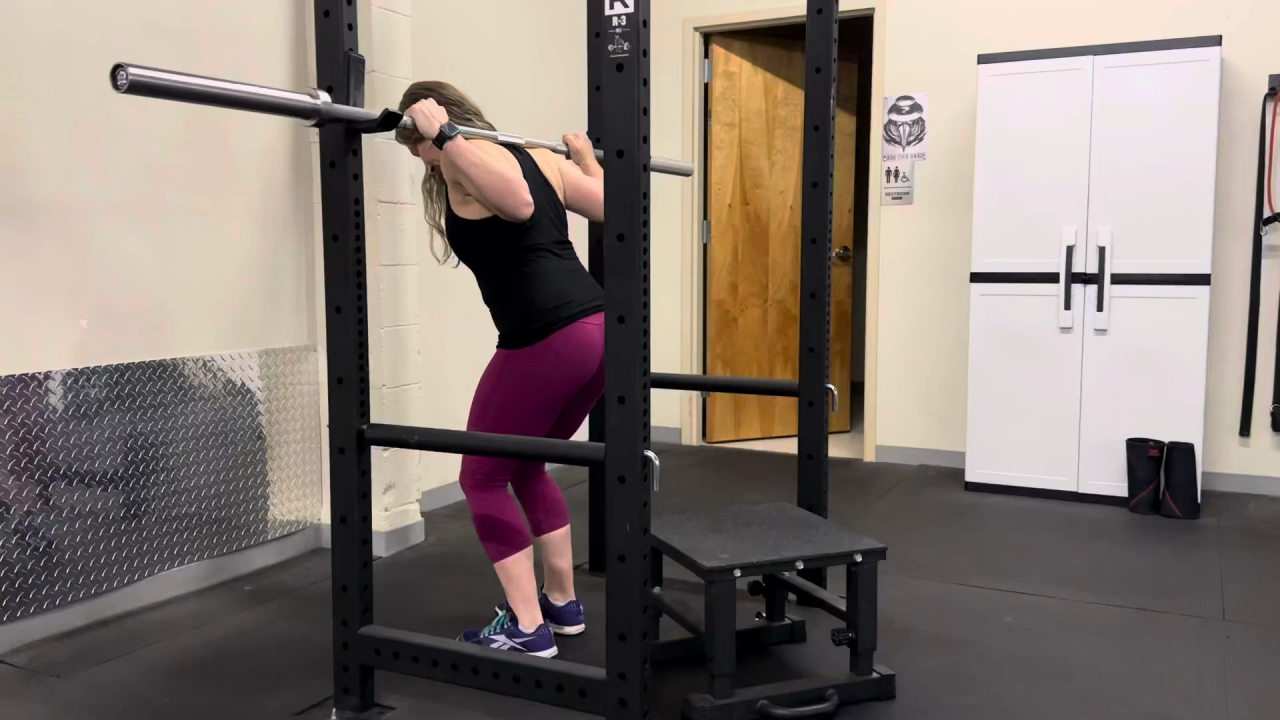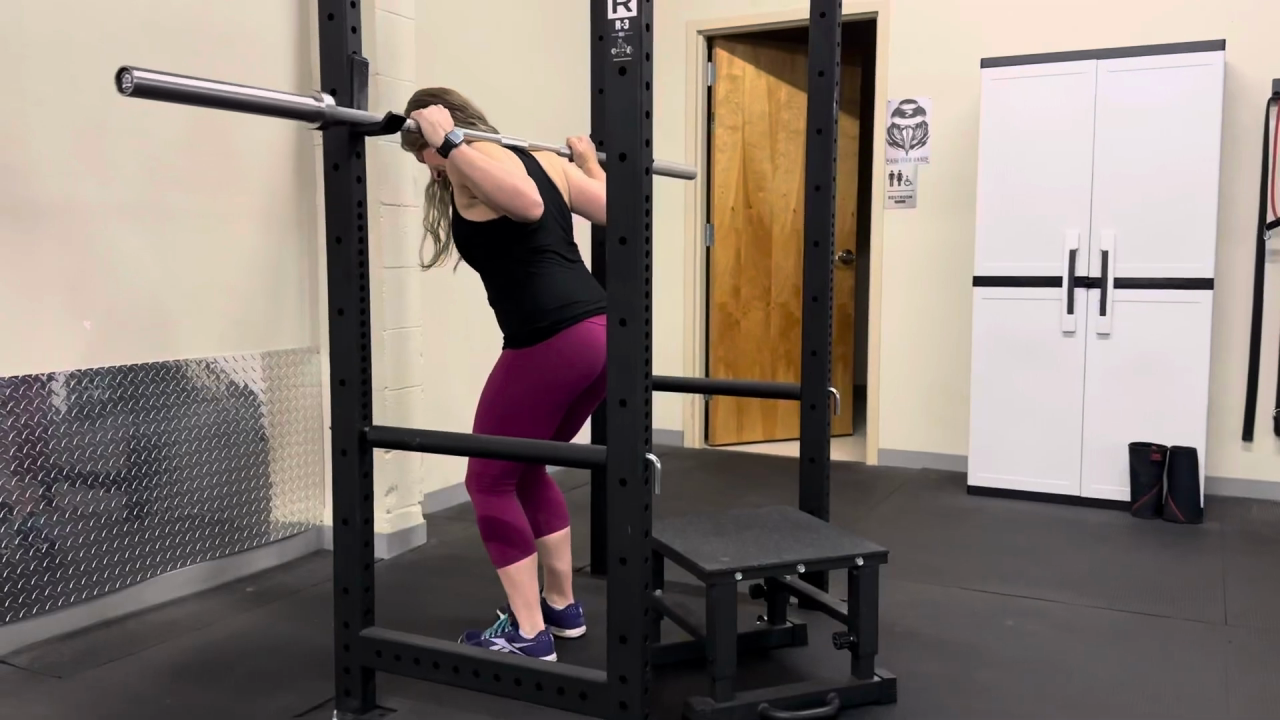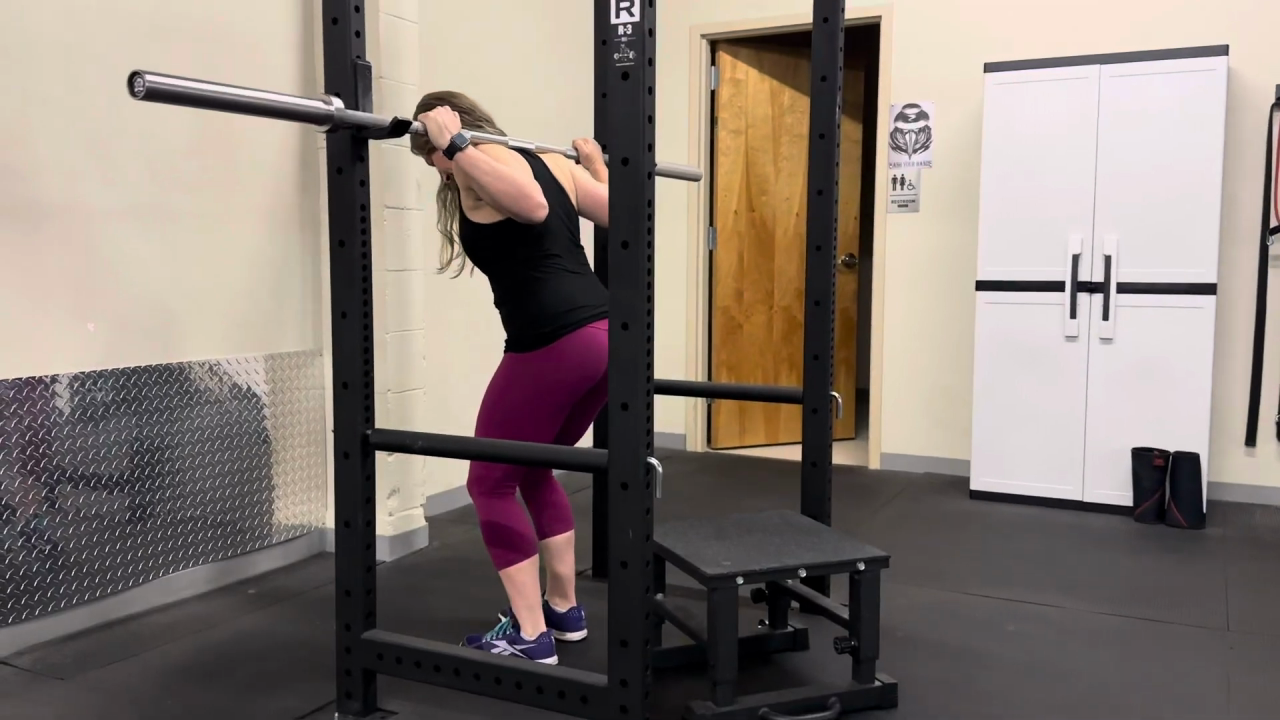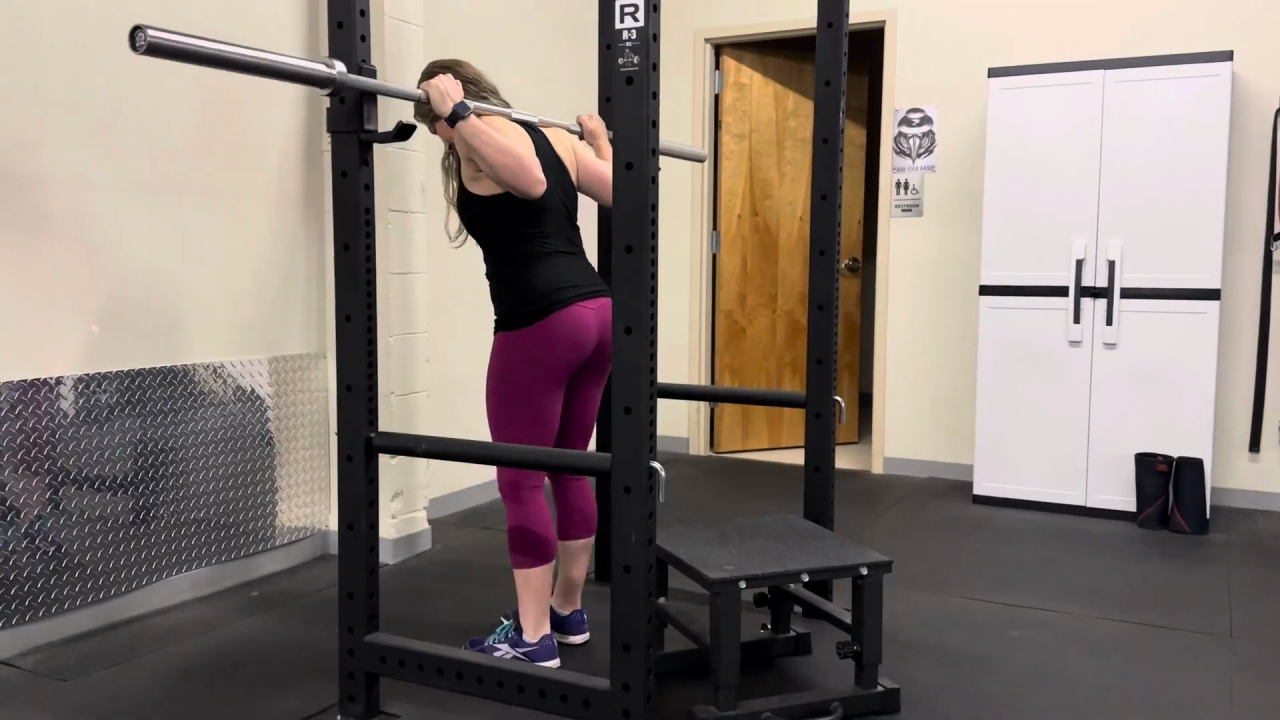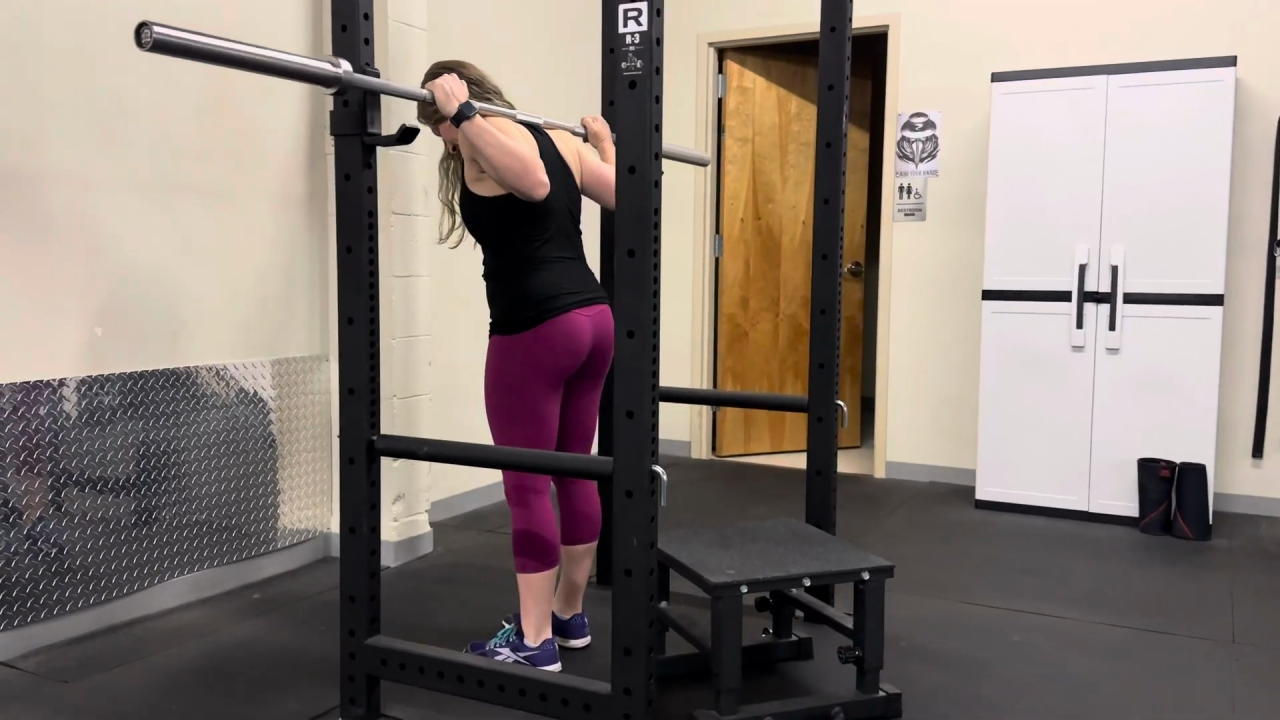
dt=0.3s
person 1, frame 1
left shoulder: (461, 158)
right shoulder: (540, 155)
left elbow: (518, 204)
right elbow: (613, 208)
left wrist: (441, 135)
right wrist: (587, 159)
left hip: (546, 343)
right hip: (598, 330)
left knee: (483, 479)
right knee: (525, 468)
left ankle: (526, 628)
right ankle: (563, 601)
person 1, frame 2
left shoulder: (469, 163)
right shoulder: (543, 158)
left elbow: (527, 205)
left wrist: (448, 143)
right wrist: (591, 163)
left hip: (551, 344)
right hip: (600, 332)
left knee: (490, 482)
right knee: (526, 470)
left ankle: (528, 632)
right ankle: (562, 604)
person 1, frame 3
left shoulder: (478, 164)
right shoulder: (552, 161)
left elbow: (531, 207)
left wrist: (455, 145)
right wrist: (597, 166)
left hip: (552, 346)
right hip: (603, 335)
left knee: (491, 485)
right knee: (534, 471)
left ankle: (530, 634)
right ankle: (564, 607)
person 1, frame 4
left shoulder: (479, 134)
right shoulder: (555, 136)
left elbow: (529, 181)
right elbow: (623, 194)
left wrist: (456, 113)
right wrist: (599, 141)
left hip: (540, 327)
right hip: (596, 315)
left knee: (520, 484)
right knee: (569, 470)
left ankle: (533, 637)
right ankle: (568, 610)
person 1, frame 5
left shoulder: (485, 135)
right shoulder: (559, 138)
left elbow: (532, 183)
left wrist: (461, 115)
right wrist: (604, 143)
left hip: (535, 332)
right hip: (594, 320)
left knee: (528, 486)
right knee: (575, 474)
left ankle: (534, 641)
right ankle: (569, 614)
